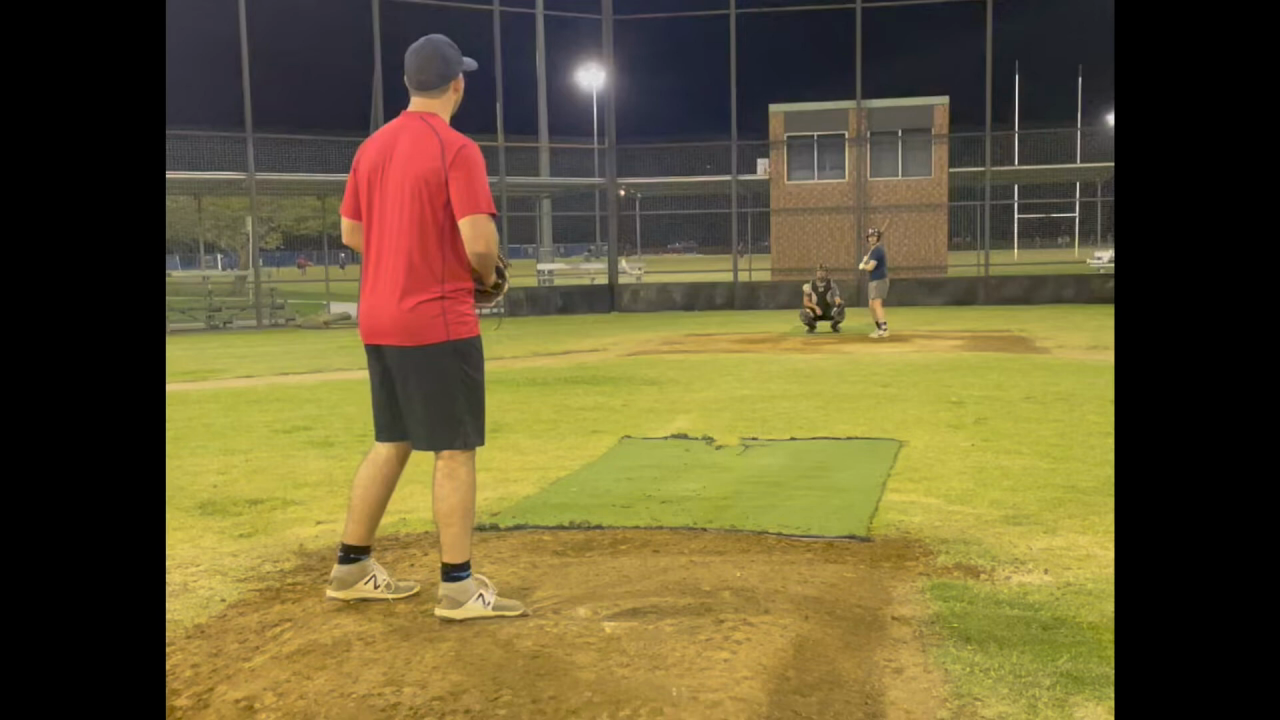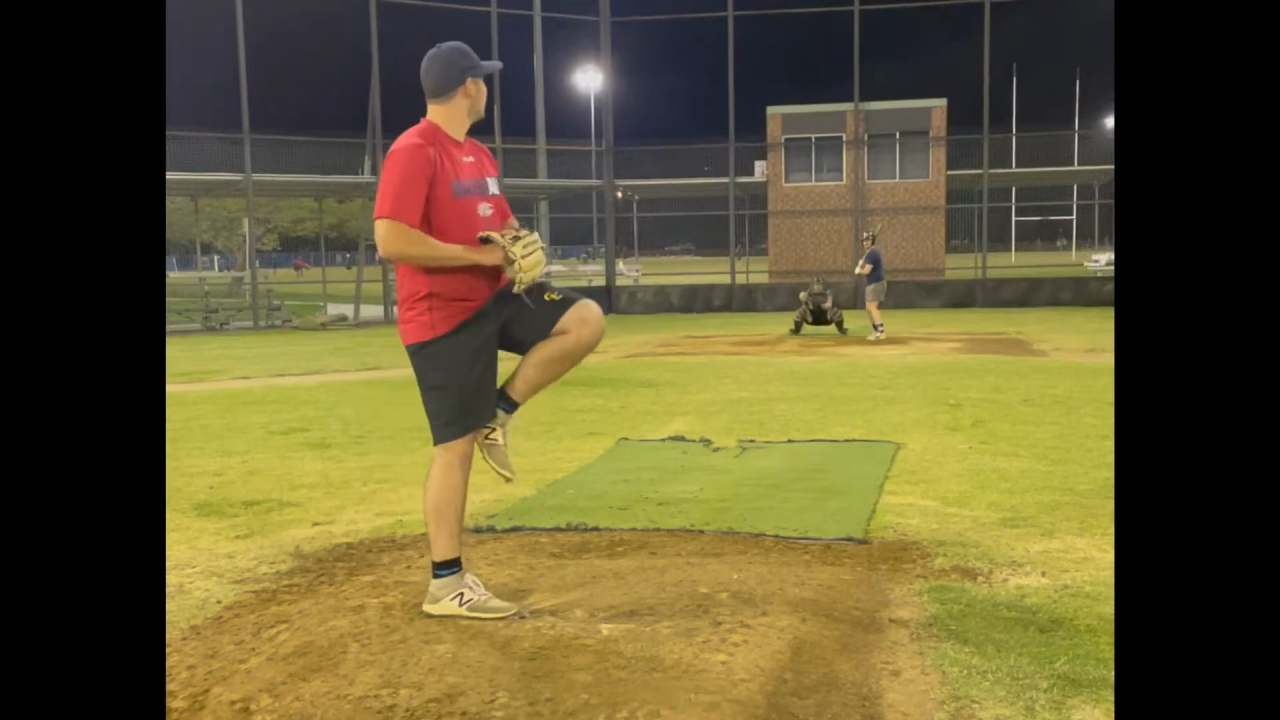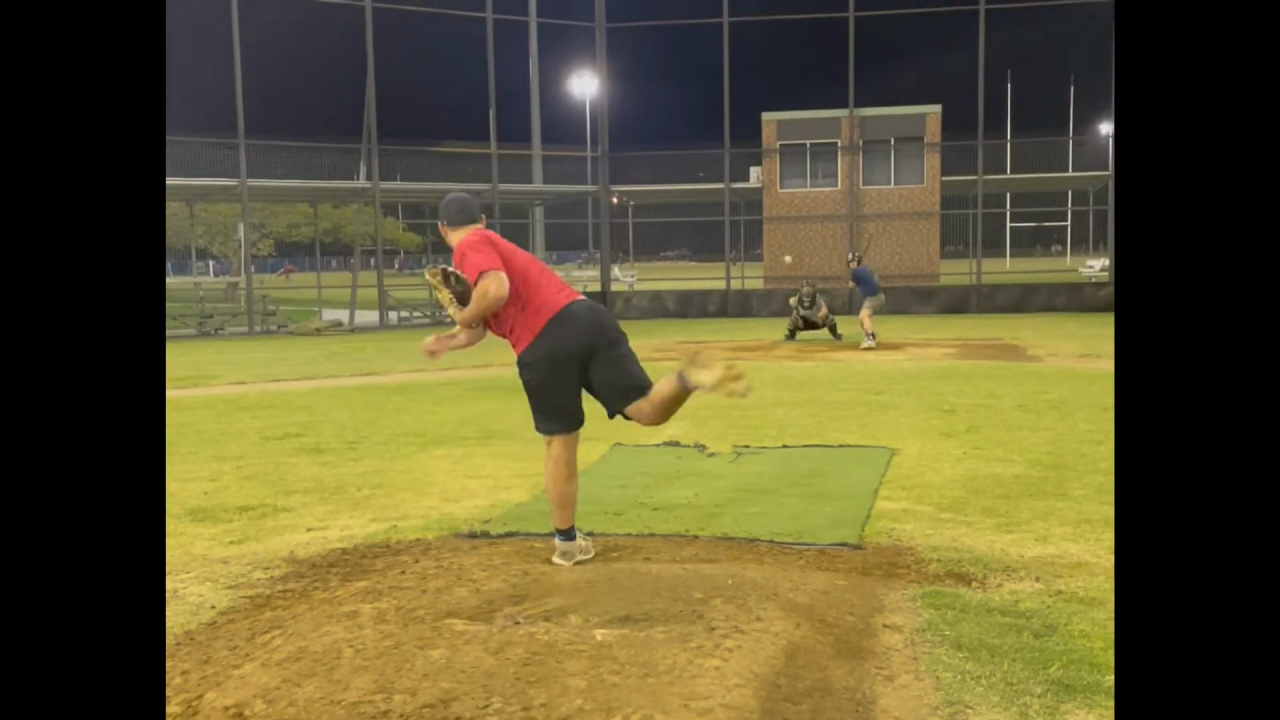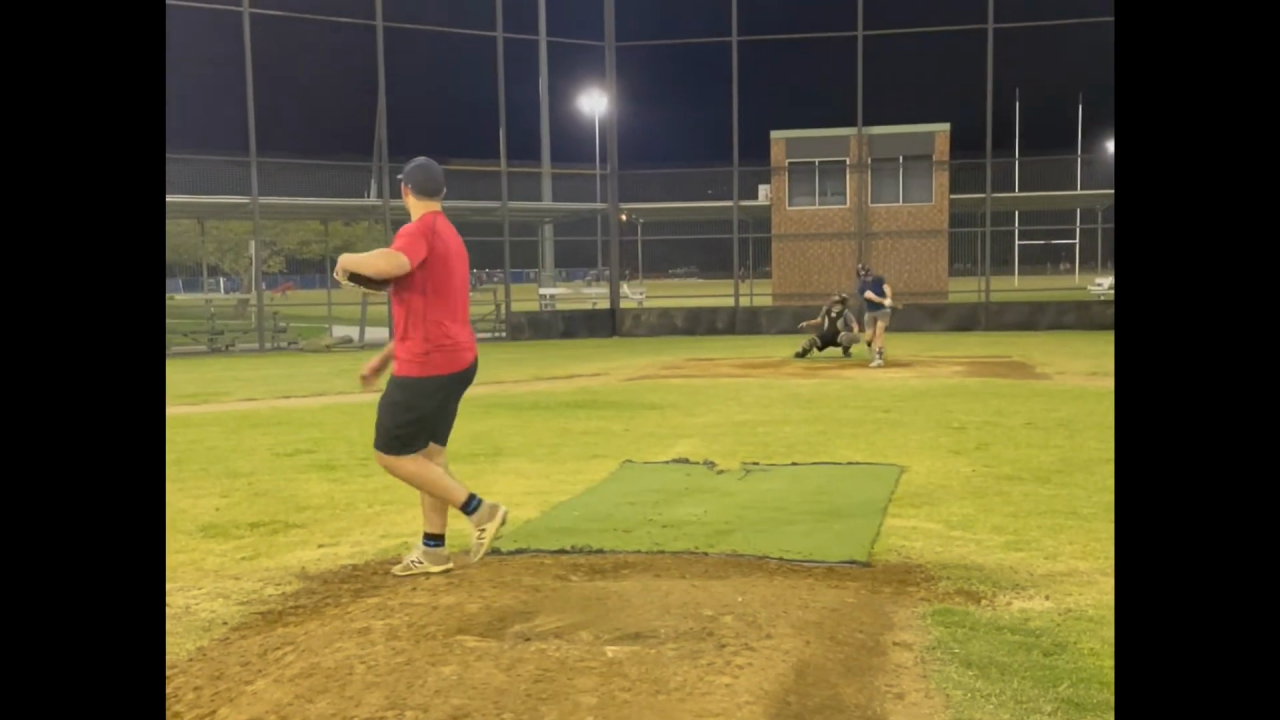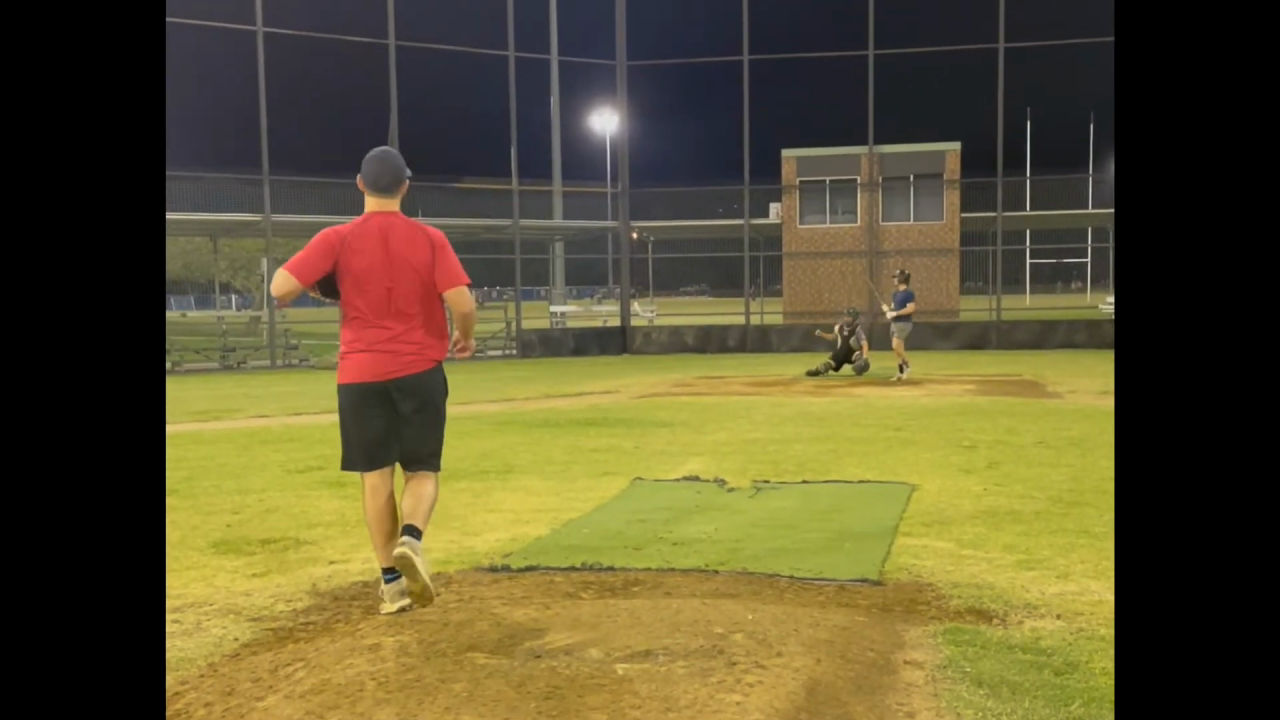
dt=1s
person 1, frame 1
left shoulder: (371, 147)
right shoulder: (458, 149)
left elbow: (352, 233)
right elbow: (480, 244)
right wrist: (487, 274)
left hip: (380, 321)
right hip: (438, 322)
left knee: (390, 444)
right knee: (457, 452)
left ankle: (352, 566)
right ankle: (459, 587)
person 1, frame 2
left shoulder: (479, 154)
right shoulder: (413, 152)
left elbow: (501, 222)
right elbow: (390, 240)
right wrist: (481, 255)
left hip: (495, 296)
right hip: (441, 317)
left knee: (586, 322)
right knee: (457, 444)
left ankle: (497, 416)
right ankle: (446, 584)
person 1, frame 3
left shoulder: (471, 248)
right shoulder: (494, 244)
left elbow: (497, 291)
right elbow: (478, 322)
left wrist: (467, 317)
right wrist: (445, 342)
left hip: (544, 343)
right hip: (583, 318)
left knee: (561, 443)
right knee: (650, 410)
left ankle: (567, 541)
right ankle: (690, 377)
person 1, frame 4
left shoulder: (419, 231)
right shoulder: (449, 236)
left elbow: (395, 265)
left wrist: (351, 260)
right wrist: (384, 357)
left hip: (427, 366)
right hip: (458, 361)
left knee: (393, 454)
right knee: (426, 452)
left ankle: (479, 510)
right ankle: (433, 549)
person 1, frame 5
left shoulder: (339, 238)
right shoulder: (431, 238)
left elbow: (281, 288)
right elbow: (463, 305)
left wrist: (322, 281)
right wrist: (466, 335)
left hip: (361, 375)
right hip: (421, 372)
left knee: (376, 476)
right knee: (422, 470)
left ankle: (392, 582)
right ankle: (411, 541)
